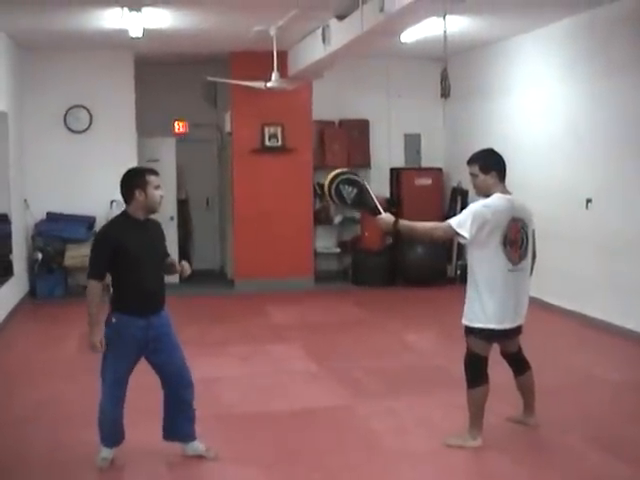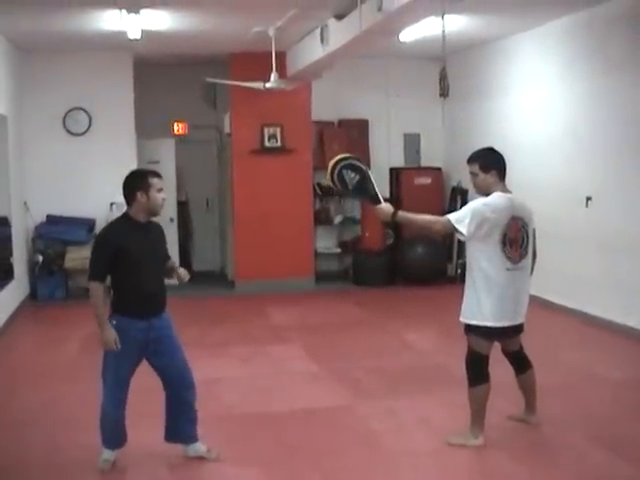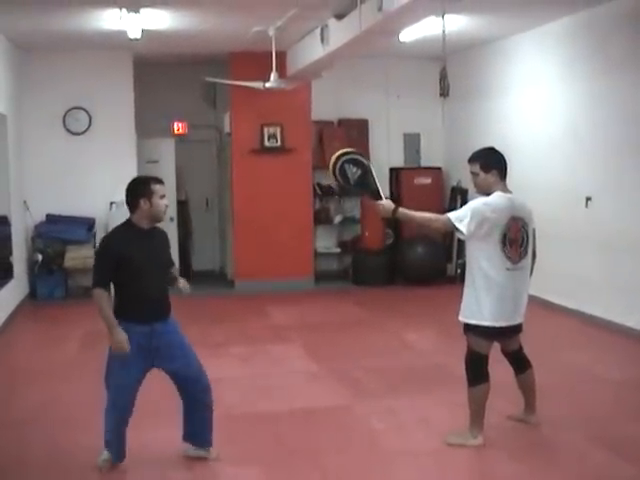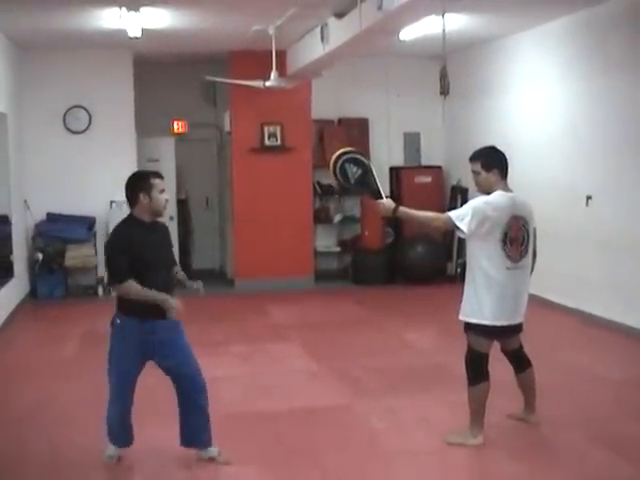
dt=0.3s
person 1, frame 1
left shoulder: (485, 209)
right shoulder: (522, 209)
left elbow: (441, 231)
right elbow: (531, 255)
left wrist: (396, 224)
left hip: (487, 305)
right hip: (512, 303)
left knee: (475, 365)
right knee: (514, 355)
left ankle: (473, 435)
right ankle: (529, 413)
person 1, frame 2
left shoulder: (484, 208)
right shoulder: (523, 208)
left elbow: (440, 225)
right elbow: (531, 254)
left wrist: (394, 215)
left hip: (488, 303)
right hip: (513, 301)
left knee: (477, 364)
right knee: (516, 354)
left ankle: (475, 433)
right ankle: (531, 412)
person 1, frame 3
left shoulder: (484, 207)
right shoulder: (523, 208)
left elbow: (439, 223)
right elbow: (531, 255)
left wrist: (395, 211)
left hip: (486, 303)
right hip: (512, 301)
left knee: (476, 363)
right knee: (515, 354)
left ankle: (474, 433)
right ankle: (530, 411)
person 1, frame 4
left shoulder: (485, 206)
right shoulder: (524, 207)
left elbow: (440, 222)
right elbow: (531, 253)
left wrist: (395, 210)
left hip: (487, 302)
right hip: (512, 299)
left knee: (476, 362)
right knee: (515, 353)
left ankle: (475, 432)
right ankle: (530, 411)
person 2, frame 1
left shoulder: (155, 228)
right shoulder: (111, 234)
right elbow: (95, 282)
left wrist: (177, 266)
right wrist: (95, 327)
left hip: (158, 320)
right hip: (124, 323)
left knee: (180, 381)
right knee: (113, 388)
left ankle: (188, 440)
right ankle: (108, 446)
person 2, frame 2
left shoulder: (156, 231)
right shoulder: (111, 235)
right elbow: (96, 283)
left wrist: (175, 270)
right wrist: (104, 326)
left hip: (159, 321)
right hip: (126, 325)
left knee: (182, 383)
right knee: (115, 390)
left ankle: (189, 441)
right ankle: (110, 448)
person 2, frame 3
left shoulder: (161, 236)
right shoulder: (114, 242)
right elbow: (100, 289)
left wrist: (178, 281)
right wrist: (114, 330)
left hip: (166, 327)
right hip: (132, 331)
left knee: (198, 386)
right knee: (119, 400)
left ankle: (198, 445)
right ankle: (112, 453)
person 2, frame 4
left shoulder: (161, 231)
right shoulder: (121, 236)
right elbow: (120, 285)
left wrist: (186, 282)
right wrist: (162, 299)
left hip: (165, 324)
right hip: (131, 326)
left knee: (193, 385)
right knee: (120, 392)
left ankle: (203, 445)
right ankle: (116, 444)
